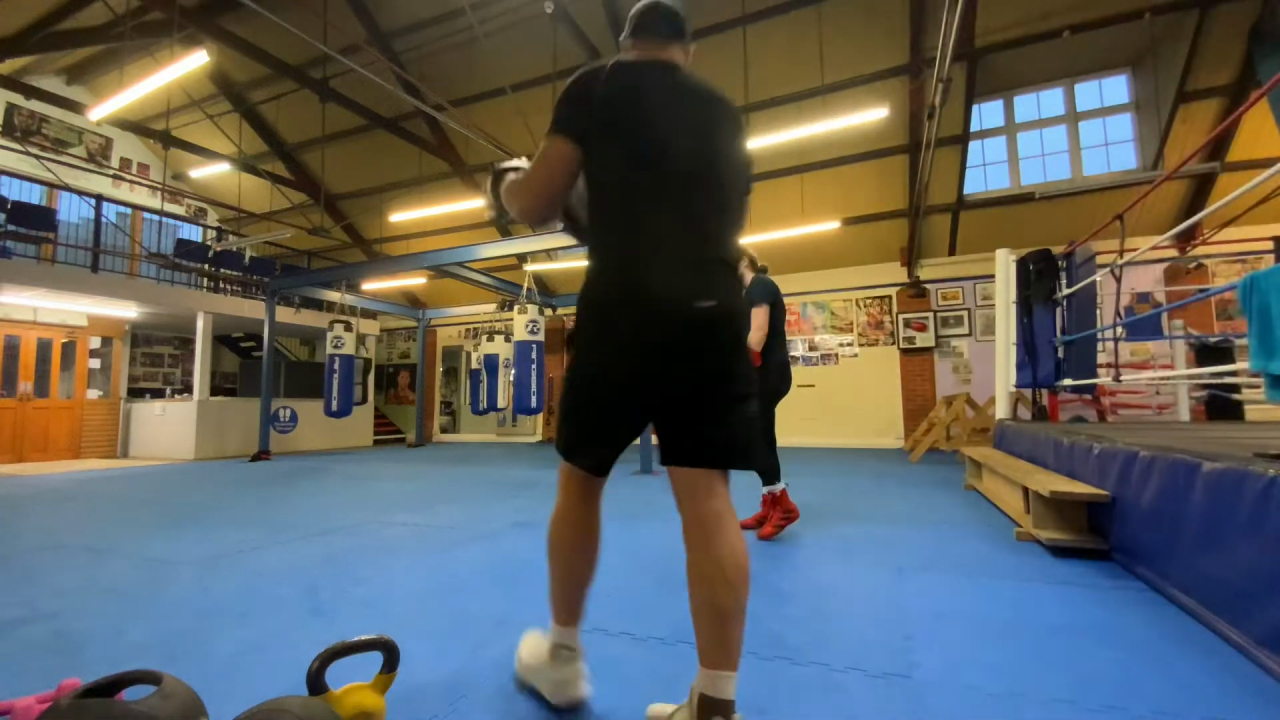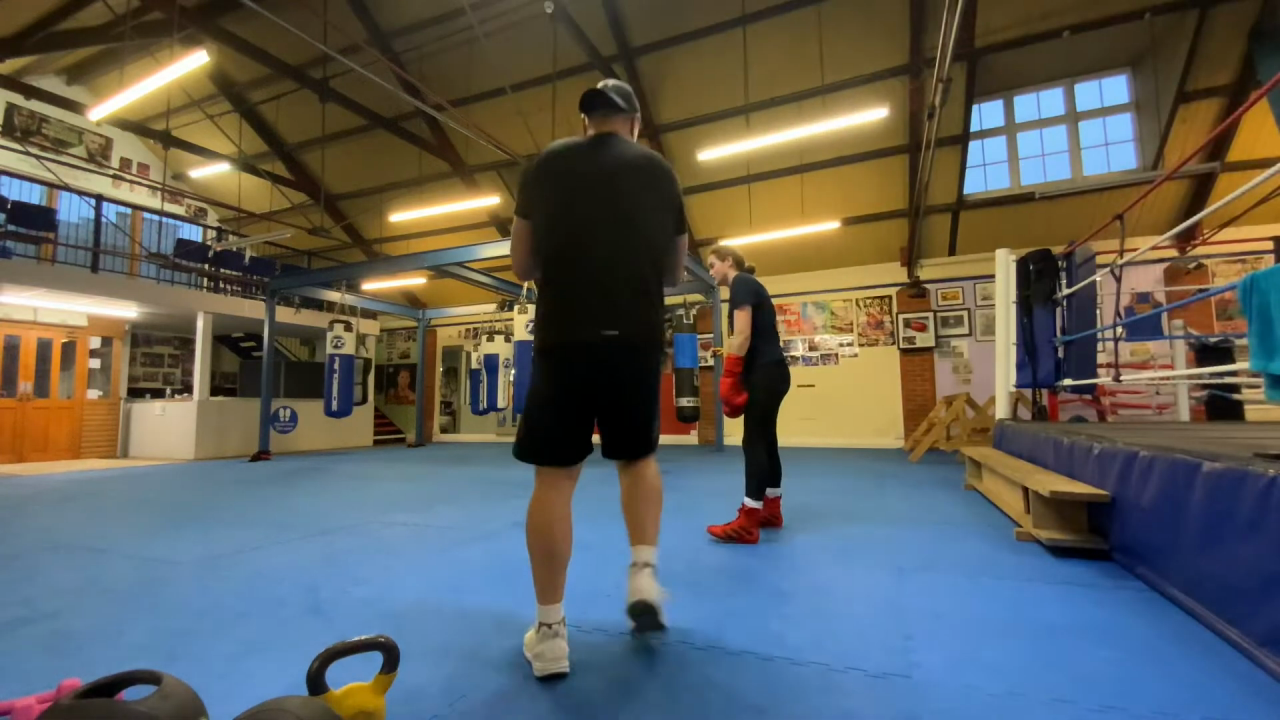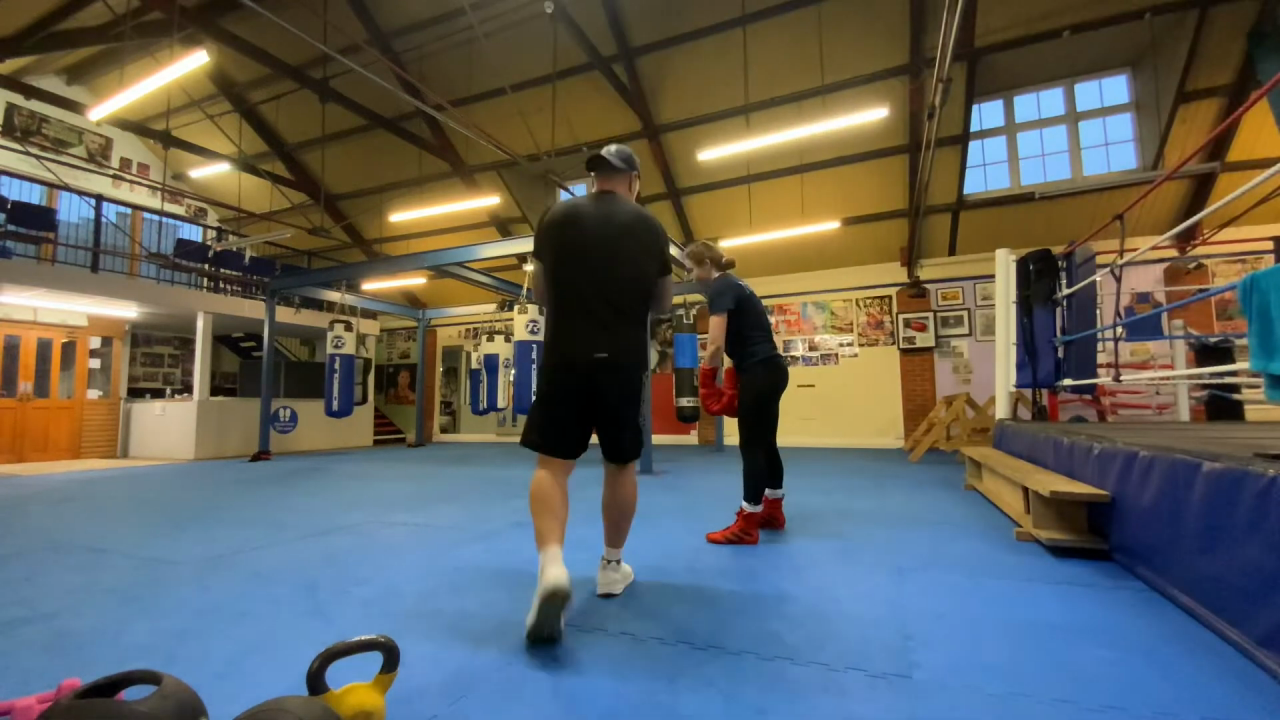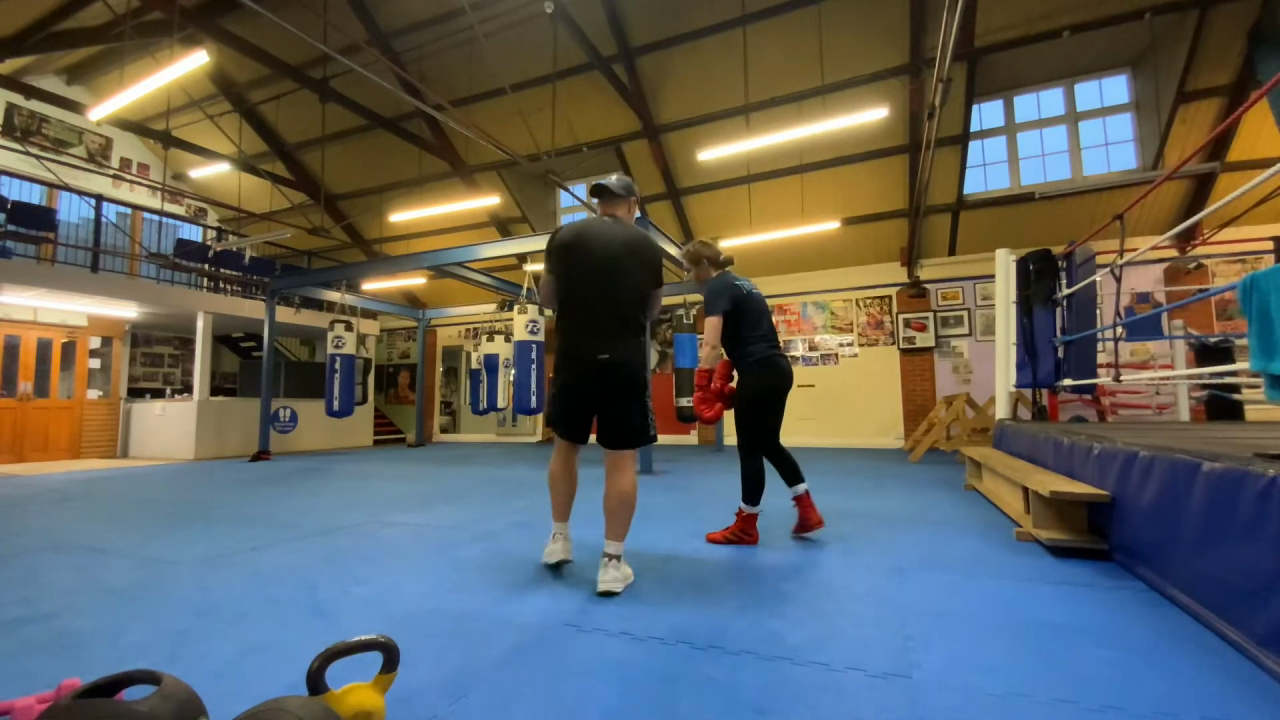
dt=0.3s
person 1, frame 1
left shoulder: (597, 88)
right shoulder: (723, 115)
left elbow: (534, 206)
left wrist: (507, 189)
left hip: (625, 310)
right hip: (717, 314)
left knee: (581, 481)
right knee: (705, 496)
left ankle: (562, 656)
person 1, frame 2
left shoulder: (547, 166)
right shoulder: (660, 172)
left elbow: (522, 264)
right elbow: (674, 271)
left hip: (564, 339)
right hip: (638, 339)
left knee: (553, 479)
right knee: (637, 459)
left ankle: (550, 630)
right ankle: (643, 572)
person 1, frame 3
left shoulder: (556, 218)
right shoulder: (650, 228)
left elbow: (541, 293)
right elbow: (663, 303)
left hip: (565, 358)
right hip: (625, 361)
left knee: (552, 465)
right knee: (621, 465)
left ankle: (552, 571)
right ankle: (613, 565)
person 1, frame 4
left shoulder: (564, 237)
right shoulder: (646, 245)
left elbow: (548, 298)
left hip: (574, 359)
right hip: (626, 361)
left knee: (567, 446)
right knee: (622, 459)
left ankle: (559, 536)
right ankle: (612, 562)
person 2, frame 1
left shoulder: (759, 285)
right shoulder: (756, 289)
left elbow: (759, 331)
left hip: (769, 372)
right hip: (769, 372)
right knee: (762, 438)
left ankle: (782, 503)
right ankle: (770, 508)
person 2, frame 2
left shoulder: (742, 284)
right shoulder: (748, 287)
left elbow: (742, 335)
left wrist: (730, 377)
right wrist: (740, 381)
left hip: (765, 373)
right hip: (770, 373)
left knee: (754, 443)
right knee: (766, 442)
left ankle: (747, 524)
right ankle: (771, 511)
person 2, frame 3
left shoulder: (720, 288)
right shoulder: (733, 286)
left elbow: (716, 344)
left wrist: (707, 385)
right wrist: (732, 385)
left hip: (759, 373)
right hip: (771, 370)
left knee: (751, 446)
right knee: (766, 443)
left ankle: (747, 525)
right ankle: (773, 512)
person 2, frame 4
left shoulder: (716, 288)
right shoulder: (740, 282)
left elbow: (711, 344)
left wrist: (704, 389)
right wrist: (724, 378)
left hip: (758, 374)
right hip: (779, 370)
left knee: (750, 449)
right knee: (768, 444)
left ankle: (746, 526)
right ankle: (808, 509)
